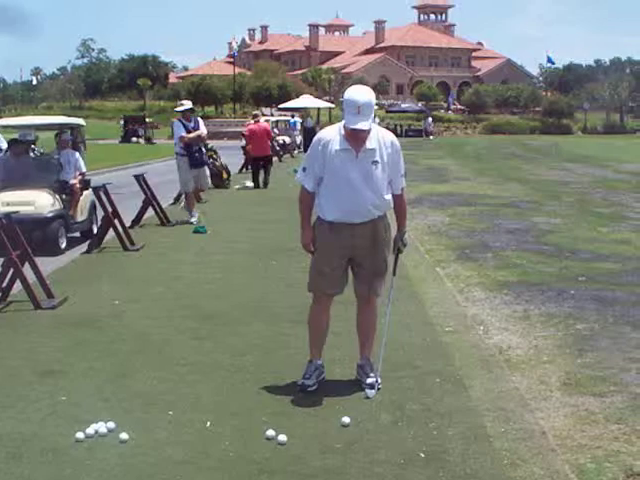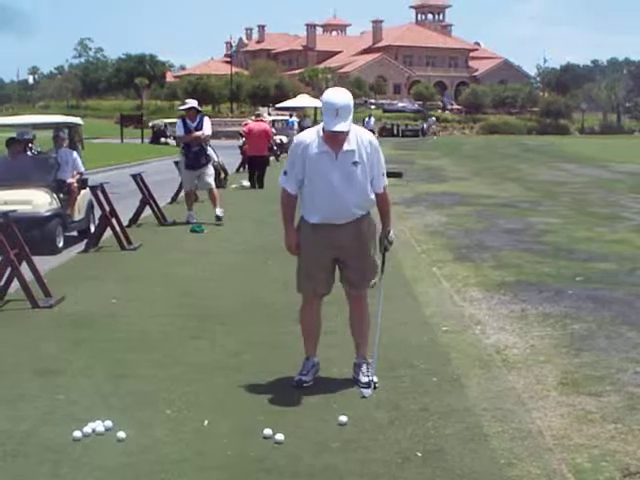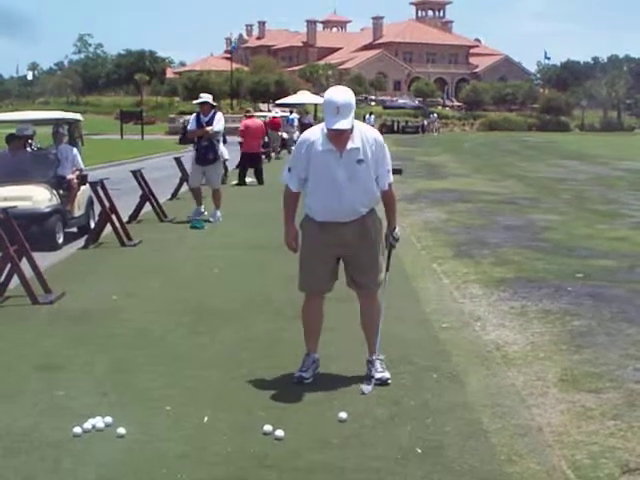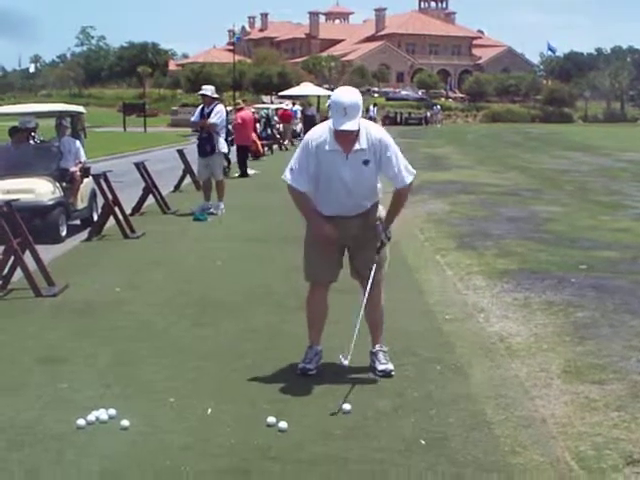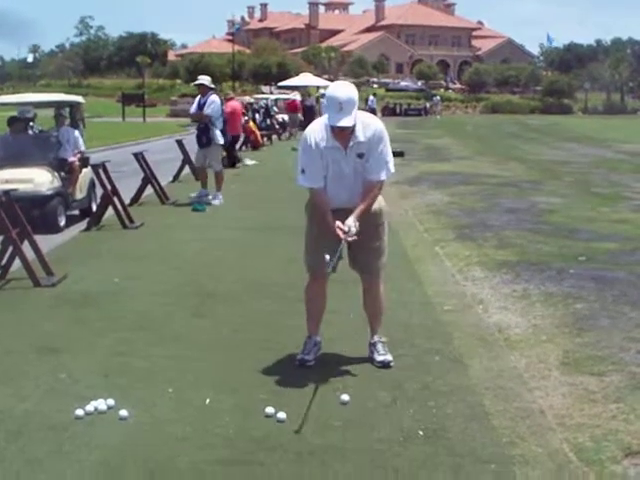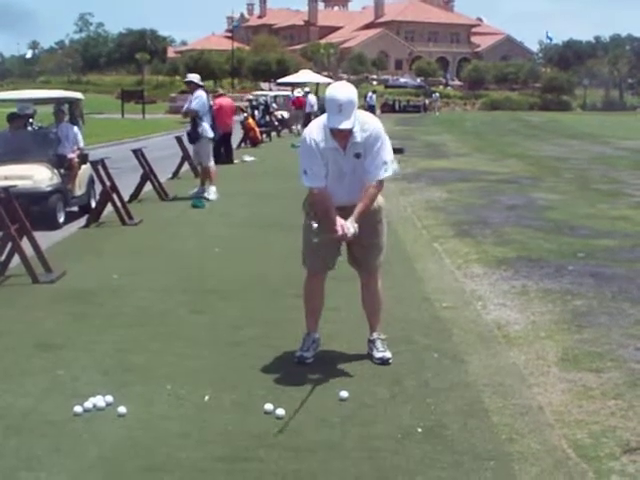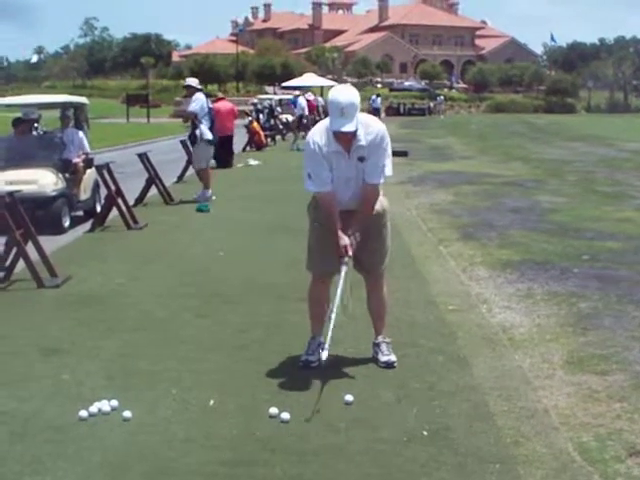
dt=0.5s
person 1, frame 1
left shoulder: (388, 142)
right shoulder: (324, 140)
left elbow: (398, 191)
right elbow: (308, 188)
left wrist: (401, 229)
right wrist: (305, 227)
left hip: (372, 230)
right hip: (330, 230)
left knee: (368, 298)
right knee: (321, 298)
left ankle: (365, 362)
right ankle: (315, 363)
person 1, frame 2
left shoulder: (367, 142)
right shoulder: (303, 143)
left elbow: (380, 190)
right elbow: (290, 190)
left wrist: (387, 228)
right wrist: (289, 230)
left hip: (357, 229)
right hip: (315, 230)
left knee: (358, 297)
right knee: (311, 298)
left ankle: (362, 361)
right ankle: (310, 360)
person 1, frame 3
left shoulder: (372, 140)
right shoulder: (308, 141)
left elbow: (386, 187)
right elbow: (292, 187)
left wrist: (392, 225)
right wrist: (289, 226)
left hip: (363, 226)
right hip: (319, 228)
left knee: (369, 294)
right knee: (313, 294)
left ankle: (374, 357)
right ankle: (311, 356)
person 1, frame 4
left shoulder: (378, 138)
right shoulder: (314, 140)
left elbow: (404, 183)
right elbow: (296, 186)
left wrist: (386, 224)
right wrist: (316, 222)
left hip: (367, 217)
right hip: (325, 220)
left knee: (373, 286)
right knee: (318, 285)
left ankle: (377, 349)
right ankle: (314, 348)
person 1, frame 5
left shoulder: (374, 129)
right shoulder: (312, 136)
left elbow: (376, 182)
right elbow: (315, 189)
left wrist: (355, 217)
right wrist: (331, 223)
left hip: (366, 209)
right hip: (325, 210)
left knee: (372, 277)
right knee: (317, 276)
left ankle: (376, 340)
right ankle: (312, 339)
person 1, frame 6
left shoulder: (372, 128)
right shoulder: (312, 136)
left elbow: (376, 181)
right elbow: (318, 188)
left wrist: (354, 219)
right wrist: (335, 220)
left hip: (365, 206)
right hip: (324, 208)
left knee: (370, 273)
right knee: (315, 273)
left ankle: (375, 336)
right ankle: (311, 336)
person 1, frame 7
left shoulder: (376, 132)
right shoulder: (316, 140)
left elbow: (372, 187)
right elbow: (324, 193)
left wrist: (355, 229)
right wrist: (338, 233)
left hip: (368, 209)
right hip: (328, 210)
left knee: (375, 277)
right knee: (321, 277)
left ankle: (380, 340)
right ankle: (316, 340)
person 2, frame 1
left shoulder: (198, 120)
right shoulder: (177, 123)
left elbow: (203, 138)
right elbow: (184, 139)
left wrist: (191, 136)
right wrist: (197, 133)
left hip: (199, 156)
right hip: (185, 159)
left knee: (203, 186)
right knee: (189, 189)
left ankle: (189, 205)
right ankle: (193, 214)
person 2, frame 2
left shoulder: (204, 120)
right shoulder: (181, 122)
left elbow: (205, 138)
right elbow: (180, 139)
left wrist: (189, 137)
right wrist: (197, 135)
left hip: (203, 158)
right hip: (187, 159)
left knee: (210, 186)
right knee: (189, 189)
left ankle: (218, 210)
right ankle: (190, 213)
person 2, frame 3
left shoulder: (218, 116)
right shoulder: (195, 117)
left elbow: (214, 133)
right elbow: (190, 134)
left wrist: (199, 132)
right wrist: (206, 130)
left hip: (213, 155)
right hip: (198, 155)
left knee: (215, 186)
right knee: (193, 184)
left ankle: (217, 212)
right ankle: (200, 208)
person 2, frame 4
left shoulder: (219, 108)
right shoulder: (201, 108)
left elbow: (211, 126)
right elbow: (193, 124)
left wrist: (201, 123)
right wrist: (205, 122)
left hip: (216, 147)
right hip: (203, 147)
left knee: (218, 177)
right knee: (204, 177)
left ankle: (220, 204)
right ankle: (207, 203)
person 2, frame 5
left shoulder: (213, 99)
right shoulder: (199, 98)
left elbow: (206, 118)
right elbow: (192, 115)
left wrist: (197, 115)
right wrist: (201, 114)
left hip: (213, 138)
right hip: (203, 137)
left knee: (217, 167)
right knee: (200, 165)
left ankle: (218, 195)
right ankle: (204, 191)
person 2, frame 6
left shoulder: (200, 94)
right shoulder: (193, 96)
left elbow: (191, 112)
right elbow: (184, 113)
left wrist: (187, 111)
right wrist: (188, 111)
left hip: (204, 133)
right hip: (197, 133)
left knee: (208, 162)
right knee: (202, 162)
left ankle: (212, 189)
right ankle: (202, 188)
person 2, frame 7
left shoulder: (198, 97)
right shoulder: (195, 99)
left elbow: (190, 114)
right elbow: (186, 118)
left wrist: (185, 115)
right wrist: (186, 116)
left hip: (203, 136)
right hip: (199, 136)
left knee: (203, 165)
right knee: (200, 166)
left ankle: (207, 192)
right ankle: (205, 191)
